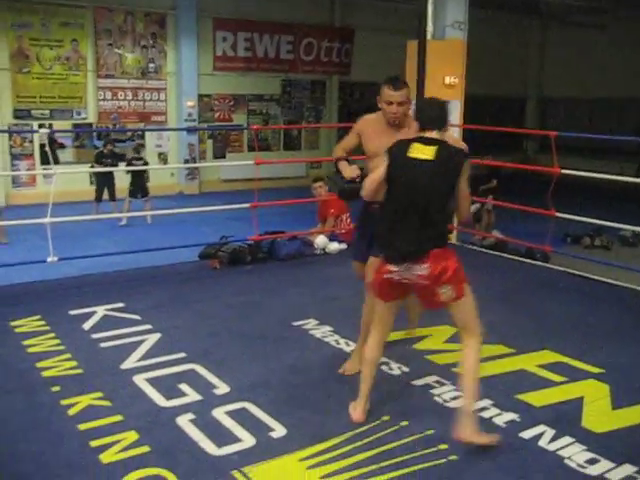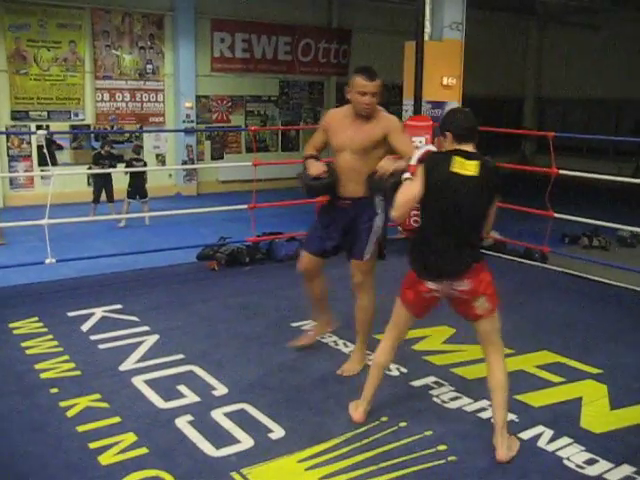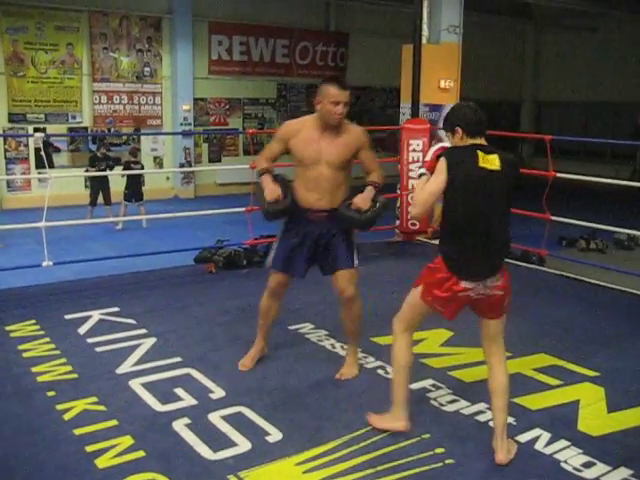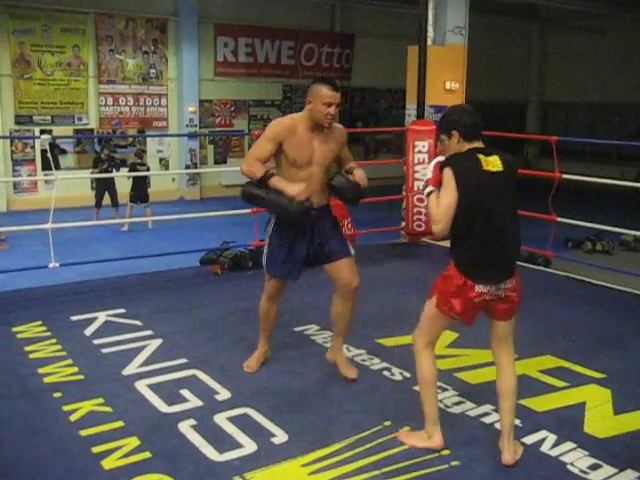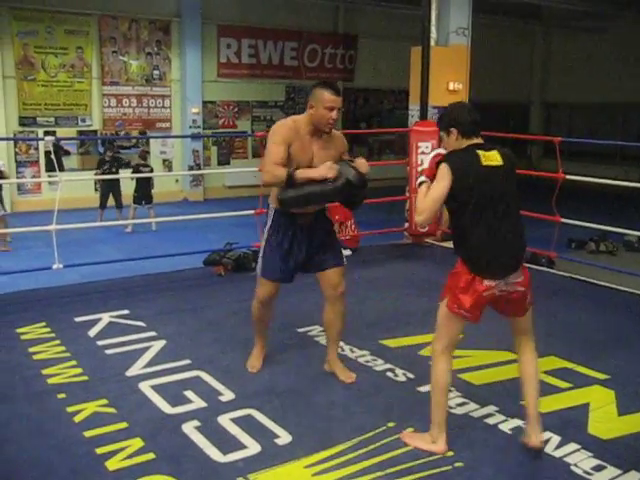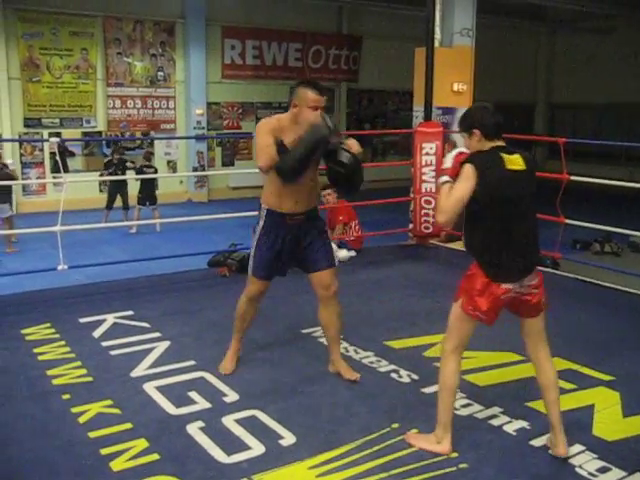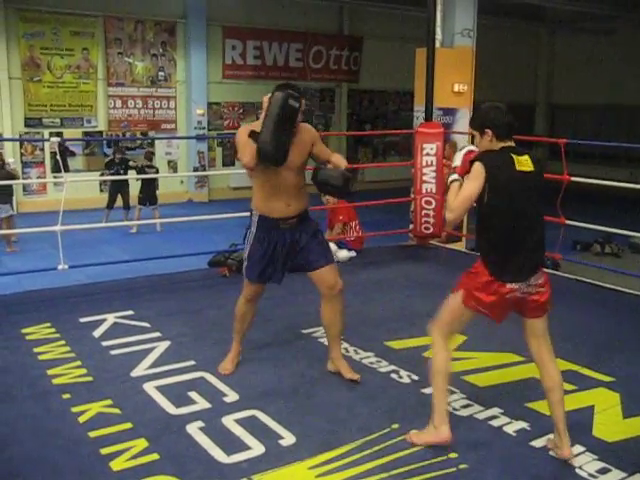
dt=0.2s
person 1, frame 1
left shoulder: (397, 150)
right shoulder: (457, 158)
left elbow: (368, 193)
right elbow: (464, 212)
left hip: (393, 256)
right hip: (433, 258)
left knee: (379, 329)
right knee: (472, 334)
left ankle: (360, 404)
right ankle: (467, 422)
person 1, frame 2
left shoulder: (431, 163)
right shoulder: (491, 172)
left elbow: (397, 213)
right elbow: (484, 227)
left wrist: (411, 177)
left hip: (426, 271)
right hip: (468, 273)
left knee: (392, 336)
right knee: (494, 351)
left ankle: (363, 406)
right ankle: (502, 440)
person 1, frame 3
left shoulder: (451, 159)
right shoulder: (509, 165)
left elbow: (416, 209)
left wrist: (427, 173)
left hip: (453, 269)
right hip: (493, 272)
left knee: (401, 328)
right knee: (495, 353)
left ankle: (399, 414)
right ankle: (500, 442)
person 1, frame 4
left shoulder: (455, 167)
right shoulder: (507, 166)
left elbow: (440, 227)
left wrist: (433, 187)
left hip: (467, 275)
right hip: (506, 275)
left knee: (423, 343)
right knee: (503, 354)
left ankle: (432, 433)
right ankle: (508, 443)
person 1, frame 5
left shoulder: (453, 163)
right shoulder: (505, 159)
left elbow: (422, 217)
left wrist: (427, 178)
left hip: (474, 273)
right hip: (513, 271)
left knee: (441, 350)
right knee: (525, 344)
left ankle: (436, 437)
right ankle: (534, 428)
person 1, frame 6
left shoulder: (476, 164)
right shoulder: (525, 163)
left elbow: (444, 217)
left wrist: (447, 176)
left hip: (489, 275)
right hip: (527, 273)
left knee: (451, 350)
right knee: (540, 351)
left ankle: (441, 436)
right ankle: (558, 438)
person 1, frame 7
left shoulder: (485, 163)
right shoulder: (533, 164)
left elbow: (452, 214)
left wrist: (458, 174)
left hip: (494, 273)
right hip: (532, 274)
left knee: (440, 333)
right knee: (543, 351)
left ankle: (440, 425)
right ankle: (562, 439)
person 2, frame 1
left shoulder: (419, 131)
right shoulder: (365, 124)
right elbow: (340, 151)
right wrist: (344, 166)
right hip: (369, 209)
left knee: (373, 279)
right knee: (361, 271)
left ankle: (362, 350)
right ankle: (412, 309)
person 2, frame 2
left shoulder: (388, 123)
right shoulder: (332, 118)
left elbow: (415, 158)
right elbow: (311, 147)
left wrist: (396, 165)
right wrist: (312, 163)
left hip: (368, 207)
right hip: (336, 204)
left knee: (360, 281)
right knee: (307, 267)
left ankle: (361, 350)
right ankle: (323, 320)
person 2, frame 3
left shoulder: (356, 135)
right shoulder: (292, 129)
left elbow: (375, 172)
right elbow: (261, 160)
left wrist: (368, 193)
right wrist: (267, 181)
left hip: (335, 221)
right hip: (299, 220)
left knee: (348, 292)
right knee: (275, 286)
left ankle: (352, 353)
right ankle: (259, 346)
person 2, frame 4
left shoulder: (338, 133)
right shoulder: (282, 128)
left elbow: (344, 162)
right elbow: (248, 166)
left wrist: (354, 172)
right wrist: (284, 185)
left hip: (322, 217)
right hip: (287, 218)
left knee: (349, 283)
right knee: (273, 289)
left ankle: (337, 351)
right ankle: (262, 347)
person 2, frame 5
left shoulder: (336, 139)
right shoulder: (284, 129)
left elbow: (343, 174)
right elbow: (268, 175)
left wrist: (358, 168)
right wrist: (312, 173)
left hip: (318, 220)
right hip: (284, 221)
left knee: (336, 290)
right knee: (265, 294)
left ankle: (333, 358)
right ankle: (259, 346)
person 2, frame 6
left shoulder: (322, 130)
right shoulder: (270, 126)
left elbow: (341, 167)
right elbow: (265, 163)
left wrist: (349, 151)
right wrist: (299, 133)
left hip: (309, 221)
right hip: (274, 222)
left knee: (328, 290)
right knee: (254, 291)
left ankle: (336, 359)
right ankle: (235, 348)
person 2, frame 7
left shoulder: (307, 134)
right shoulder: (249, 131)
left elbow: (326, 159)
right elbow: (249, 162)
left wrist: (337, 161)
right wrist: (264, 120)
left hip: (302, 224)
right hip: (266, 226)
left knee: (333, 287)
right knee: (251, 293)
left ankle: (335, 358)
right ankle: (235, 350)
